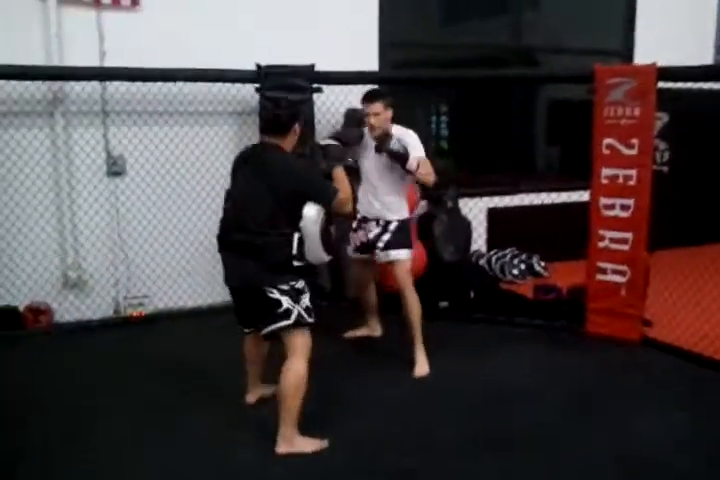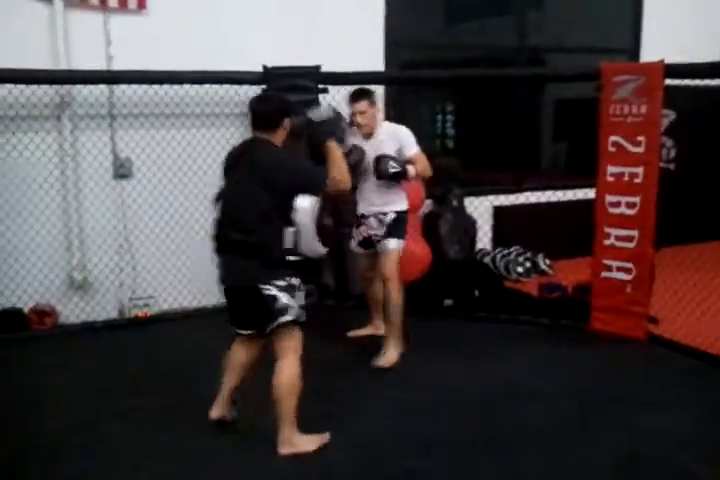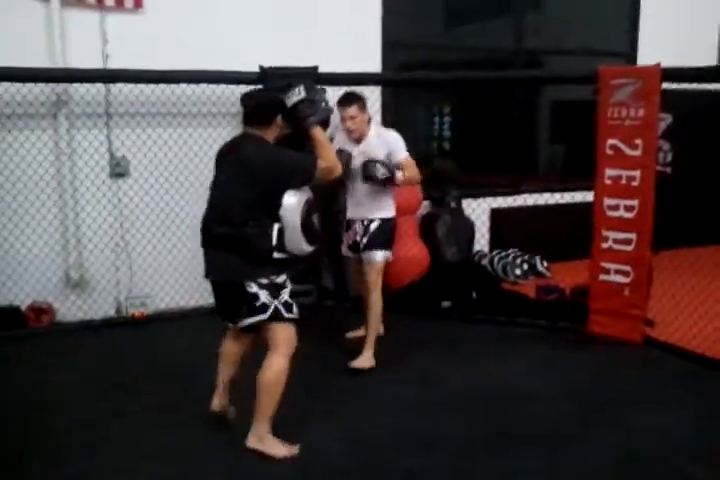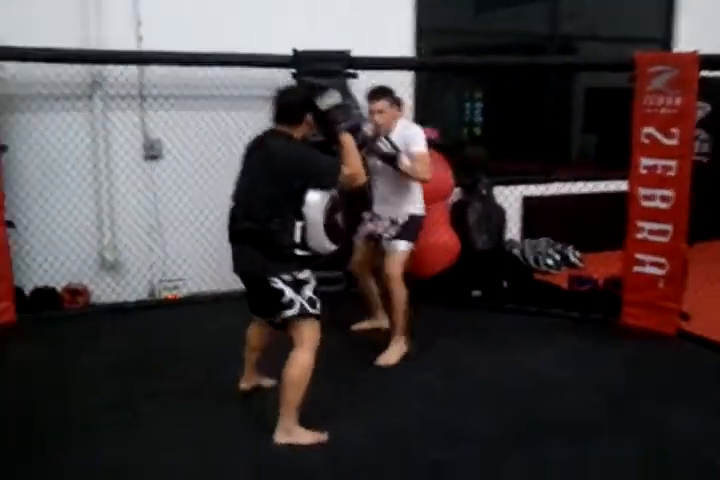
dt=0.2s
person 1, frame 1
left shoulder: (244, 159)
right shoulder: (296, 170)
right elbow: (344, 205)
right wrist: (336, 165)
left hip: (237, 262)
right hip: (272, 269)
left knee: (256, 328)
right knee: (299, 349)
left ankle: (255, 388)
right ankle: (288, 438)
person 1, frame 2
left shoulder: (237, 157)
right shoulder: (285, 164)
right elbow: (341, 183)
right wrist: (329, 139)
left hip: (234, 263)
right hip: (267, 268)
left knee: (248, 337)
right knee: (288, 350)
left ankle: (221, 404)
right ankle: (289, 438)
person 1, frame 3
left shoulder: (230, 151)
right shoulder: (270, 158)
right elbow: (332, 169)
right wrist: (313, 124)
left hip: (221, 257)
right hip: (255, 264)
left knee: (238, 331)
right knee: (282, 345)
left ankle: (220, 398)
right ankle: (260, 433)
person 1, frame 4
left shoulder: (260, 145)
right shoulder: (297, 156)
right elbow: (355, 176)
right wrist: (344, 131)
left hip: (248, 250)
right hip: (278, 258)
left knee: (264, 316)
right knee: (307, 340)
left ankle: (249, 376)
right ankle: (287, 427)
person 2, frame 1
left shoulder: (406, 137)
right shoulder: (358, 137)
left elbow: (429, 178)
left wrist: (403, 158)
left hip: (394, 219)
right hip: (364, 217)
left knee: (404, 283)
right knee: (362, 277)
left ankle: (419, 350)
right ankle: (372, 325)
person 2, frame 2
left shoulder: (399, 133)
right shoulder: (350, 137)
left elbow: (426, 171)
left wrist: (402, 170)
left hip: (392, 212)
right hip: (365, 213)
left knee: (388, 273)
right knee: (367, 272)
left ankle: (394, 342)
right ankle: (377, 323)
person 2, frame 3
left shoulder: (388, 138)
right shoulder: (340, 140)
left elbow: (414, 176)
left wrist: (391, 175)
left hip: (380, 219)
right hip: (354, 217)
left knee: (372, 282)
right knee: (359, 277)
left ankle: (368, 352)
right ankle: (373, 325)
person 2, frame 4
left shoulder: (411, 132)
right shoulder: (371, 134)
left elbow: (424, 174)
left wrist: (395, 158)
left hip: (407, 214)
right hip: (380, 213)
left knee: (392, 273)
right knee: (358, 265)
left ankle: (399, 341)
right ankle: (379, 316)
